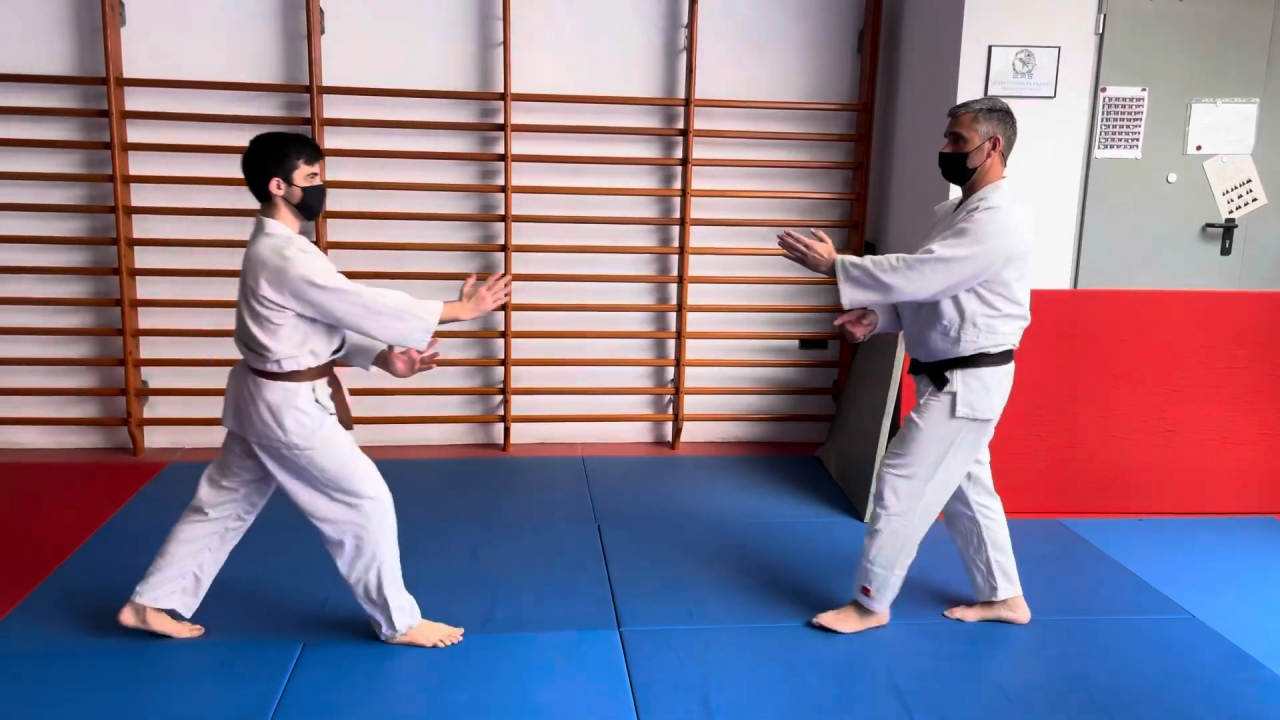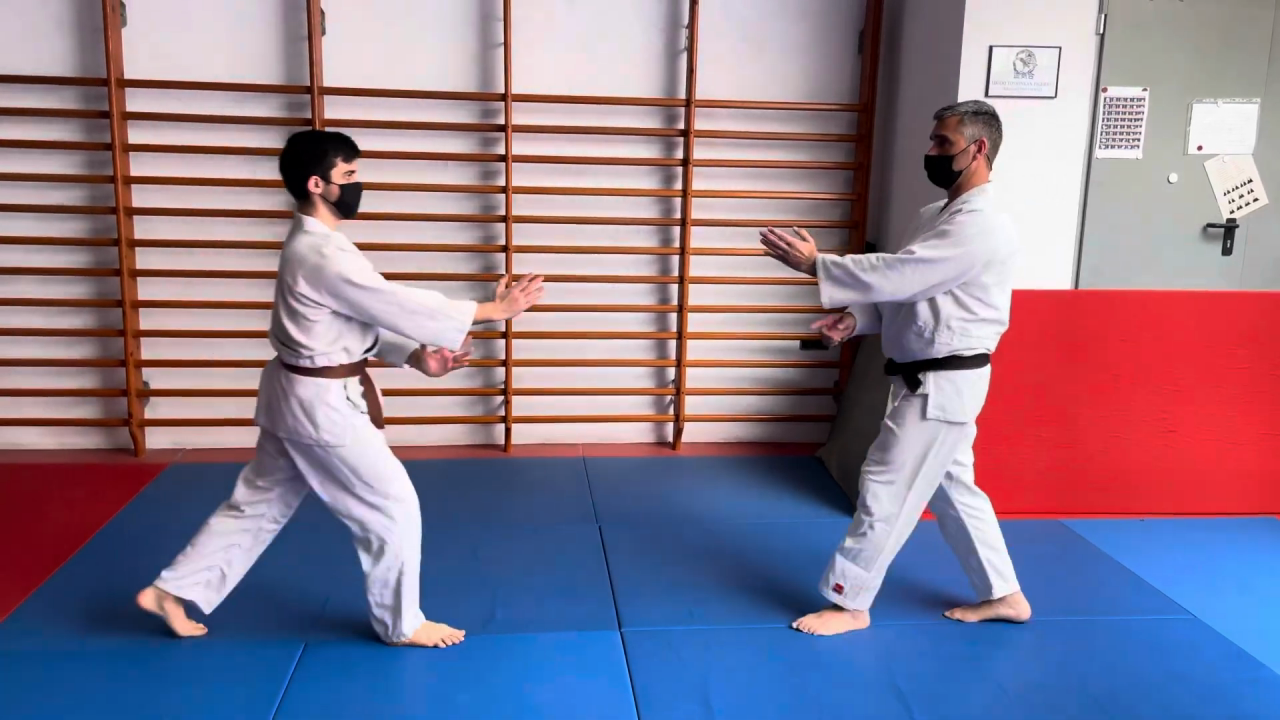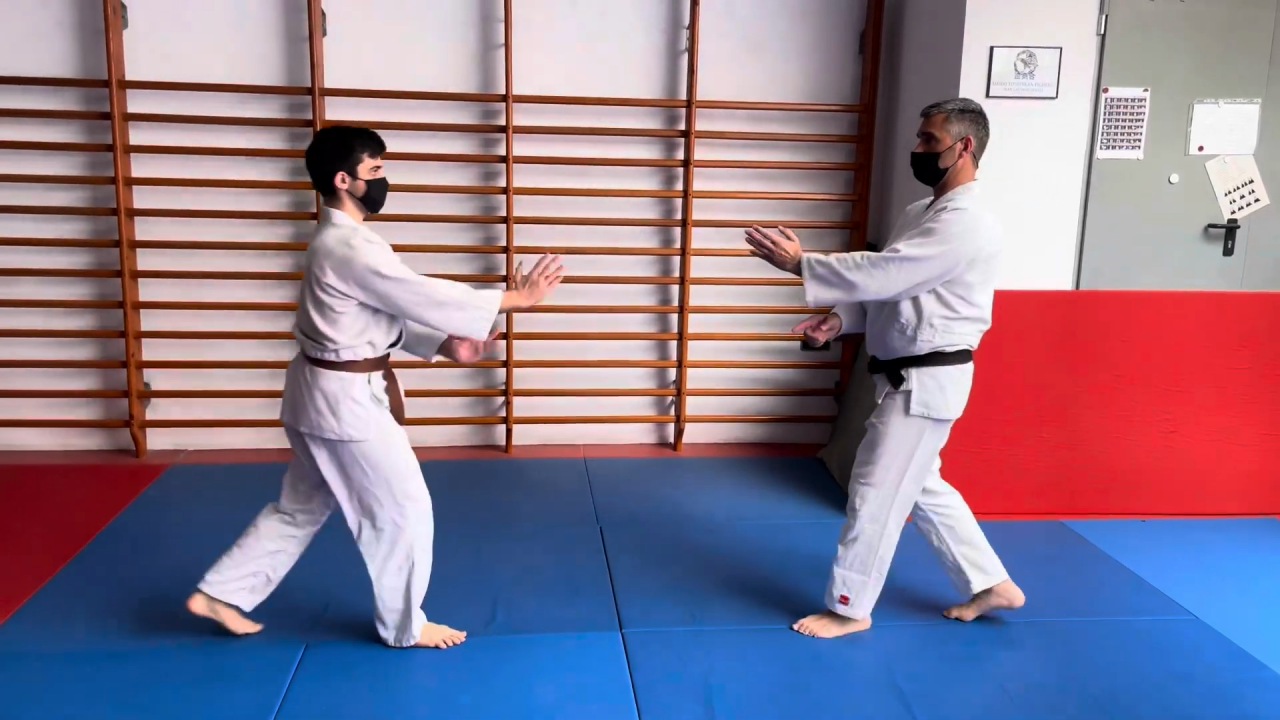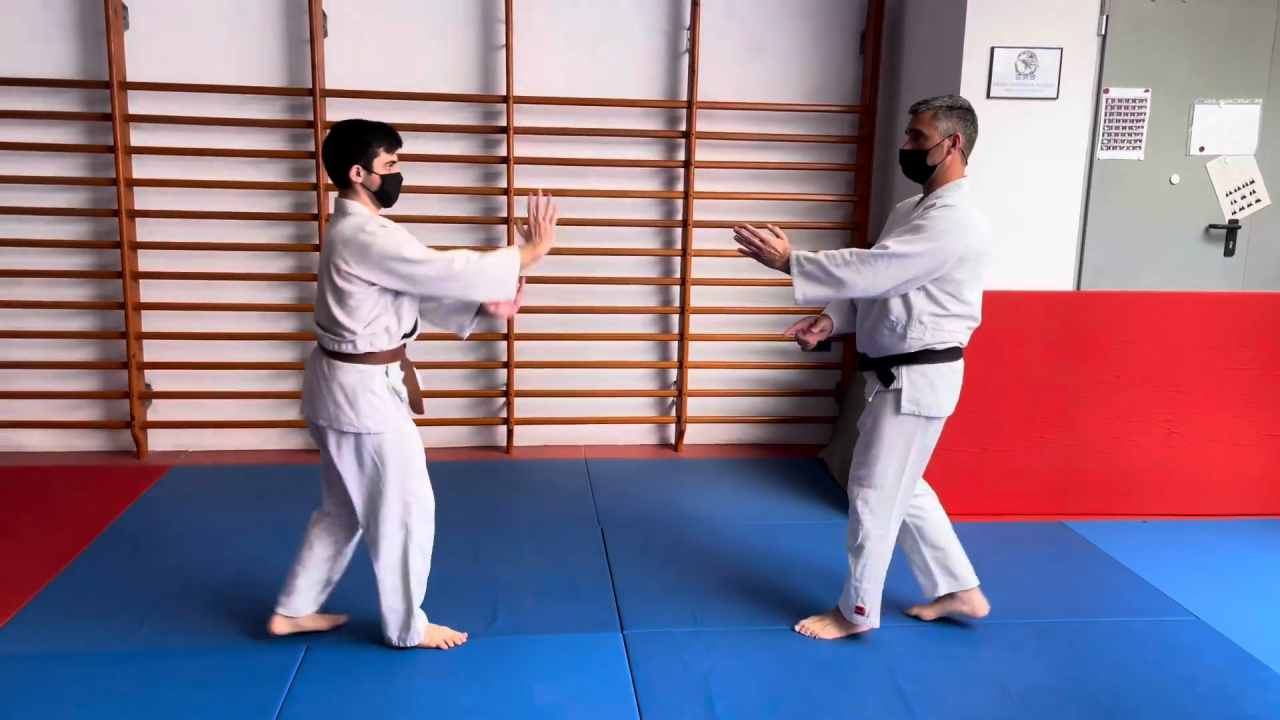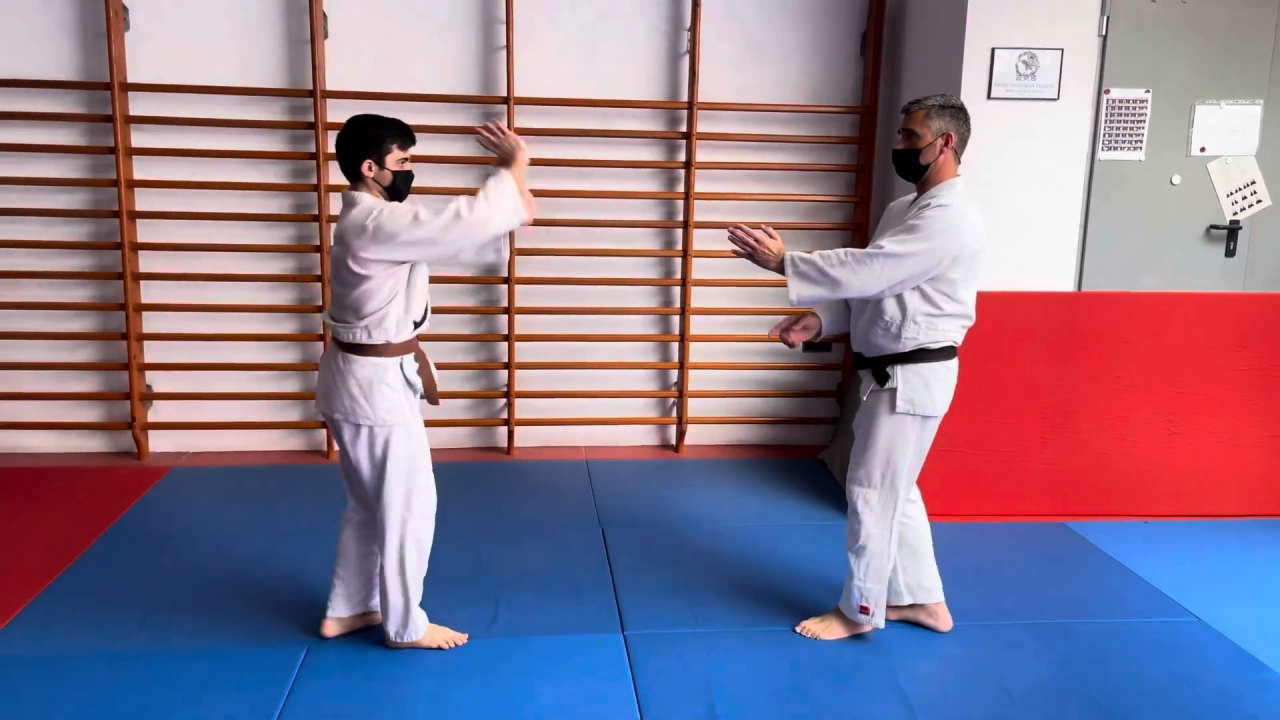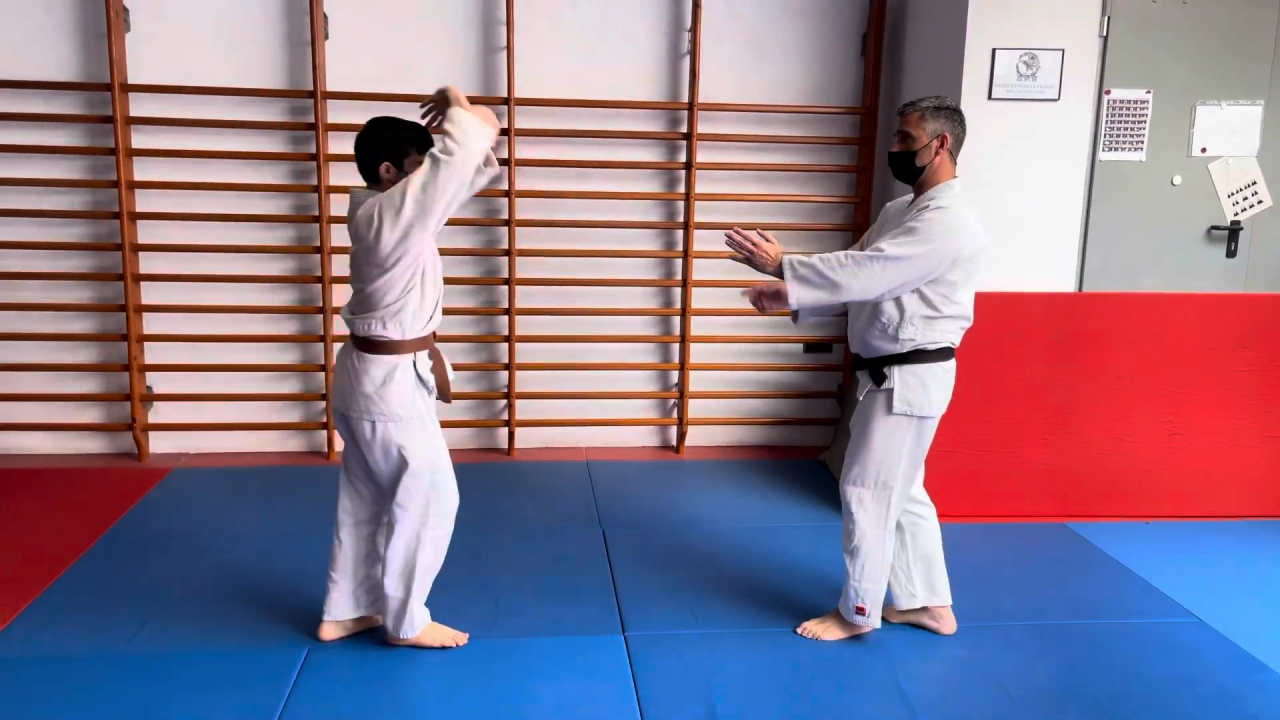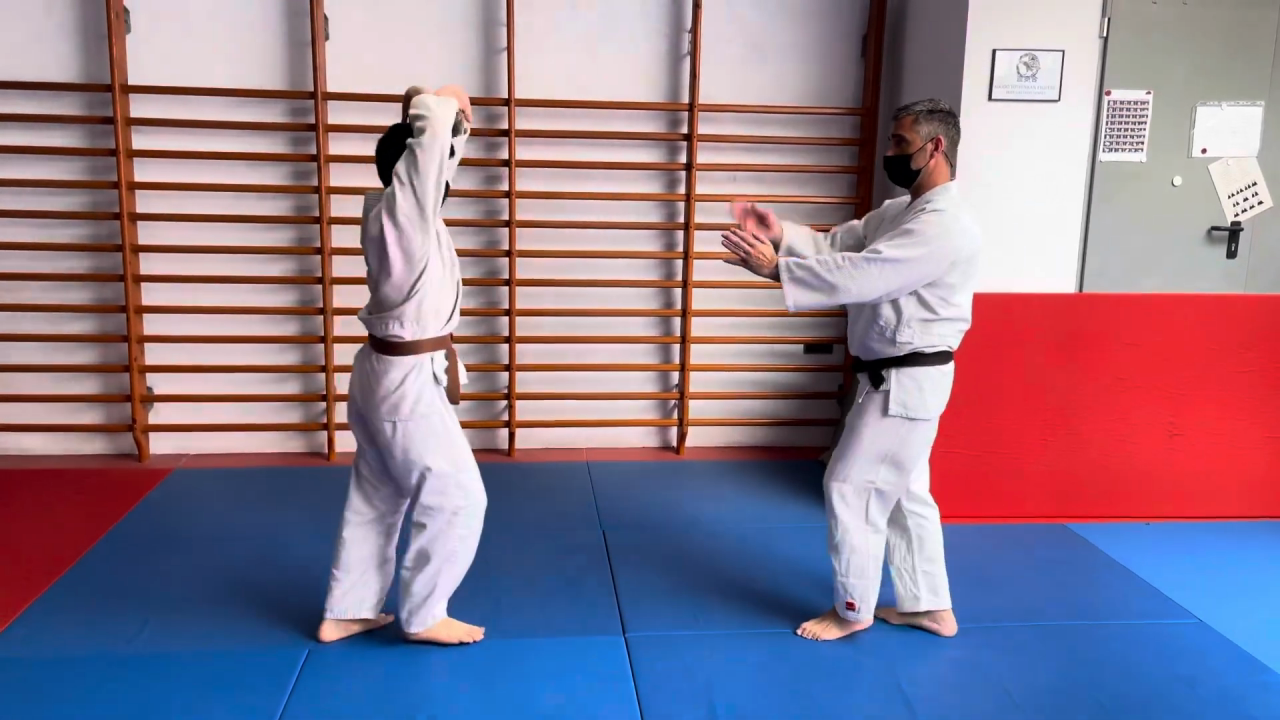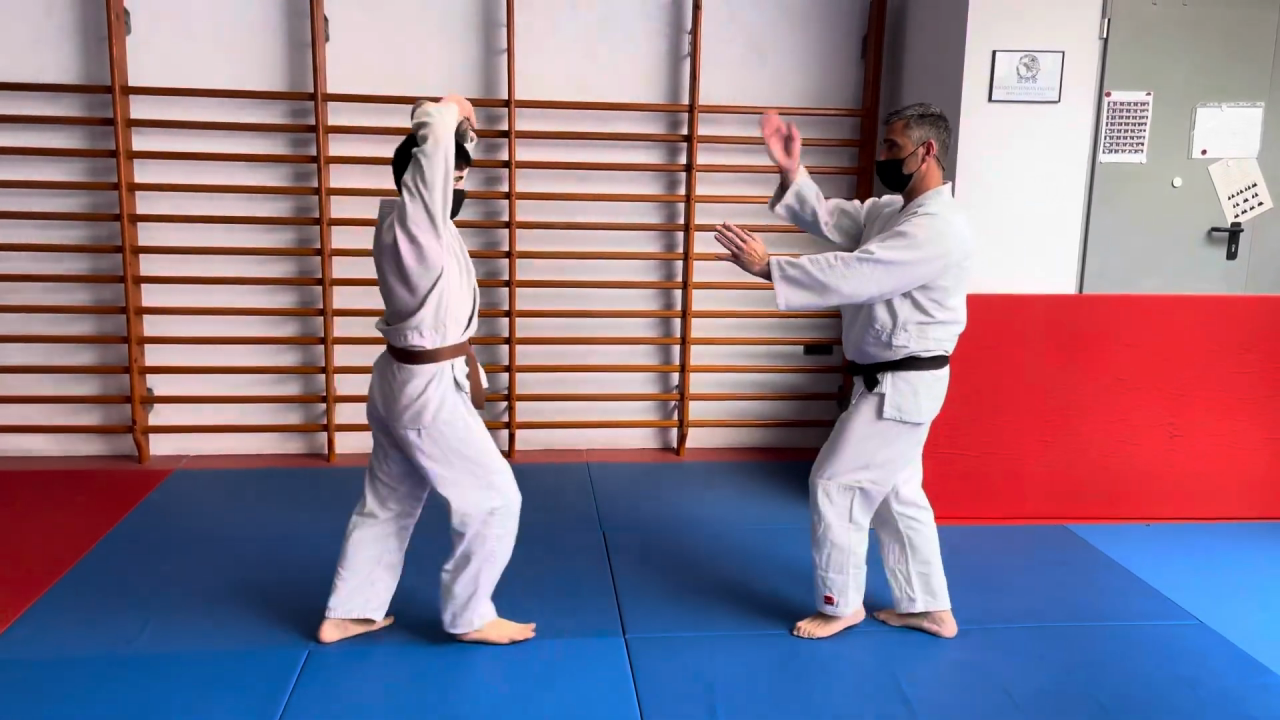
dt=0.1s
person 1, frame 1
left shoulder: (999, 222)
right shoulder: (952, 212)
left elbow: (921, 274)
right elbow: (921, 284)
left wrist: (835, 265)
right wrist: (874, 315)
left hip: (970, 382)
right hip: (949, 378)
left knee: (903, 483)
right knee: (966, 488)
left ankle: (871, 601)
right ankle: (1003, 596)
person 1, frame 2
left shoulder: (981, 226)
right shoulder: (937, 214)
left elbow: (900, 274)
right elbow: (905, 284)
left wrist: (816, 264)
right wrist: (854, 318)
left hip: (944, 384)
right hip: (929, 378)
left knee: (885, 489)
right knee: (952, 489)
left ankle: (848, 603)
right ankle: (1003, 595)
person 1, frame 3
left shoulder: (966, 224)
right shoulder: (922, 212)
left elbow: (884, 272)
right elbow: (889, 281)
left wrist: (800, 263)
right wrist: (839, 319)
left hip: (924, 380)
right hip: (909, 375)
left knee: (874, 492)
right knee: (922, 486)
left ankle: (848, 609)
right ankle: (990, 585)
person 1, frame 4
left shoulder: (957, 222)
right shoulder: (914, 209)
left elbow: (874, 269)
right elbow: (875, 280)
left wrist: (788, 261)
right wrist: (831, 320)
left hip: (917, 378)
right hip: (902, 374)
left knee: (875, 493)
right knee: (900, 486)
left ankle: (855, 612)
right ankle: (957, 588)
person 1, frame 5
left shoulder: (951, 220)
right shoulder: (905, 209)
left elbow: (866, 269)
right elbow: (867, 274)
left wrist: (783, 261)
right wrist: (816, 321)
left hip: (912, 377)
right hip: (892, 372)
left knee: (872, 492)
right knee: (891, 489)
left ankle: (860, 611)
right ankle: (923, 599)
person 1, frame 6
left shoulder: (949, 222)
right shoulder: (902, 210)
left elbow: (866, 272)
right elbow: (863, 273)
left wrist: (781, 265)
right wrist: (791, 294)
left hip: (909, 377)
right hip: (890, 373)
left knee: (867, 492)
right knee: (901, 493)
left ankle: (858, 612)
right ankle: (929, 603)
person 1, frame 7
left shoulder: (946, 226)
right shoulder: (895, 212)
left elbow: (860, 274)
right elbow: (838, 246)
left wrist: (776, 268)
right wrist: (781, 234)
left hip: (907, 381)
right hip: (892, 377)
left knee: (849, 485)
right knee: (905, 493)
left ankle: (854, 607)
right ankle: (931, 605)
person 1, frame 8
left shoulder: (939, 230)
right shoulder: (887, 211)
left elbow: (853, 274)
right elbow: (826, 218)
left wrist: (769, 266)
right wrist: (791, 170)
left hip: (902, 384)
right hip: (887, 380)
left knee: (835, 484)
right knee: (898, 495)
left ankle: (839, 604)
right ankle: (929, 606)
person 2, frame 1
left shoulder: (280, 245)
right shoulder: (283, 258)
left elbow: (335, 318)
right elbow: (360, 305)
left wrist: (383, 357)
right wrist: (457, 309)
left hip: (267, 397)
right hip: (292, 406)
left knee: (222, 505)
right knee: (368, 506)
left ankle: (149, 602)
right ankle: (397, 620)
person 2, frame 2
left shoulder: (316, 242)
right shoulder: (321, 255)
left elbow: (368, 316)
right elbow: (395, 304)
left wrist: (416, 356)
right wrist: (491, 310)
left hip: (298, 394)
right hip: (323, 402)
left knee: (258, 504)
right knee: (392, 508)
left ankle: (172, 590)
right ankle: (402, 622)
person 2, frame 3
left shoulder: (339, 237)
right shoulder: (349, 248)
left elbow: (393, 310)
right elbow: (420, 295)
left wrist: (447, 343)
right wrist: (513, 298)
left hip: (323, 389)
right hip: (345, 397)
left knee: (302, 508)
right knee: (403, 509)
left ankle: (220, 591)
right ankle: (402, 624)
person 2, frame 4
left shoulder: (355, 227)
right shoulder: (365, 236)
left elbow: (422, 290)
right elbow: (444, 270)
left wrist: (483, 306)
right wrist: (529, 251)
left hip: (345, 381)
right hip: (363, 388)
left knee: (343, 509)
right knee: (406, 507)
left ankle: (294, 608)
right ankle: (405, 624)
person 2, frame 5
left shoulder: (367, 216)
right shoulder: (379, 222)
left elbow: (456, 233)
right elbow: (465, 221)
left wrist: (508, 212)
right wrist: (513, 168)
left hip: (358, 372)
right hip: (375, 381)
left knee: (370, 505)
right knee: (407, 505)
left ankle: (347, 610)
right ankle: (405, 623)
person 2, frame 6
left shoulder: (378, 212)
right shoulder: (392, 214)
left elbow: (444, 179)
right elbow: (453, 164)
left wrist: (478, 130)
right wrist: (458, 103)
left hip: (372, 372)
right hip: (391, 380)
left knee: (366, 501)
right knee: (429, 498)
left ankle: (344, 612)
right ankle: (404, 618)
person 2, frame 7
left shoulder: (392, 214)
right shoulder: (400, 210)
left elbow: (441, 140)
right elbow: (427, 144)
left wrist: (452, 109)
right wrist: (432, 104)
left hip: (385, 375)
right hip: (409, 383)
left knee: (376, 501)
right knee: (458, 497)
left ankle: (345, 612)
right ankle: (423, 613)
person 2, frame 8
left shoulder: (403, 221)
right shoulder: (412, 218)
left elbow: (446, 136)
right elbow: (431, 146)
left wrist: (454, 117)
right wrist: (440, 115)
left hip: (404, 382)
right hip: (431, 391)
left knee: (386, 504)
right knee: (495, 499)
left ankle: (346, 612)
right ankle: (468, 615)
